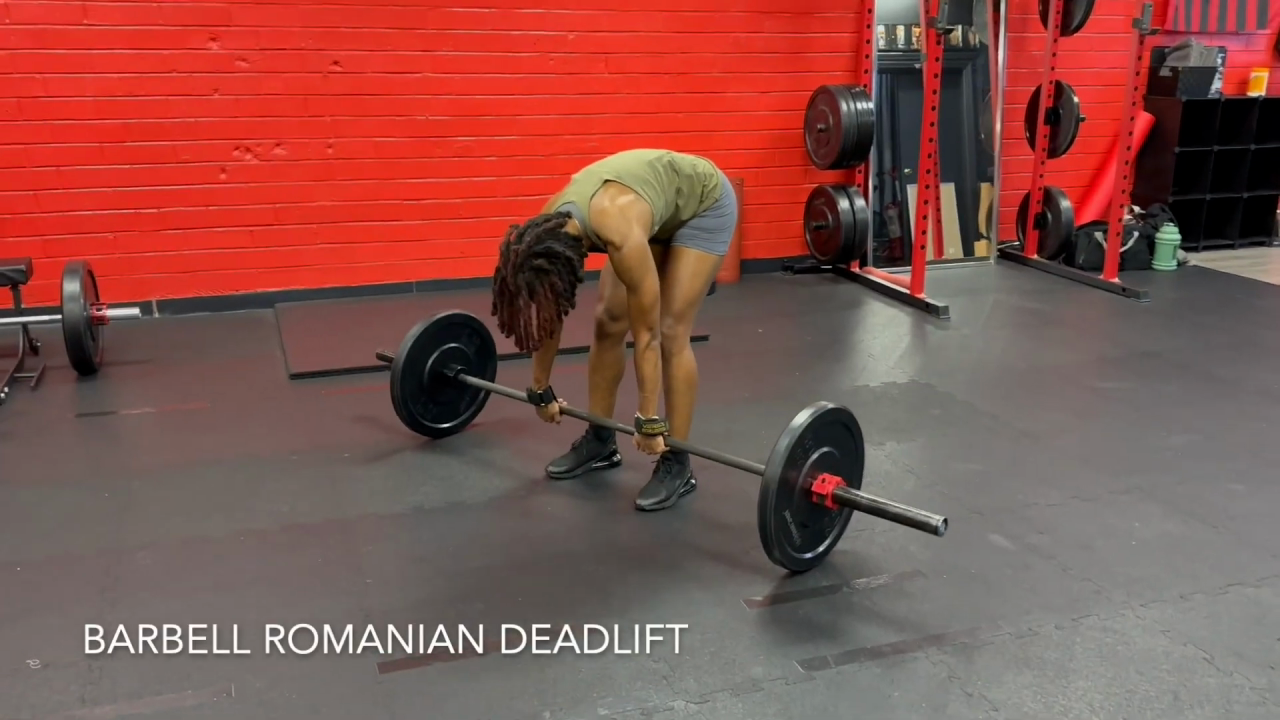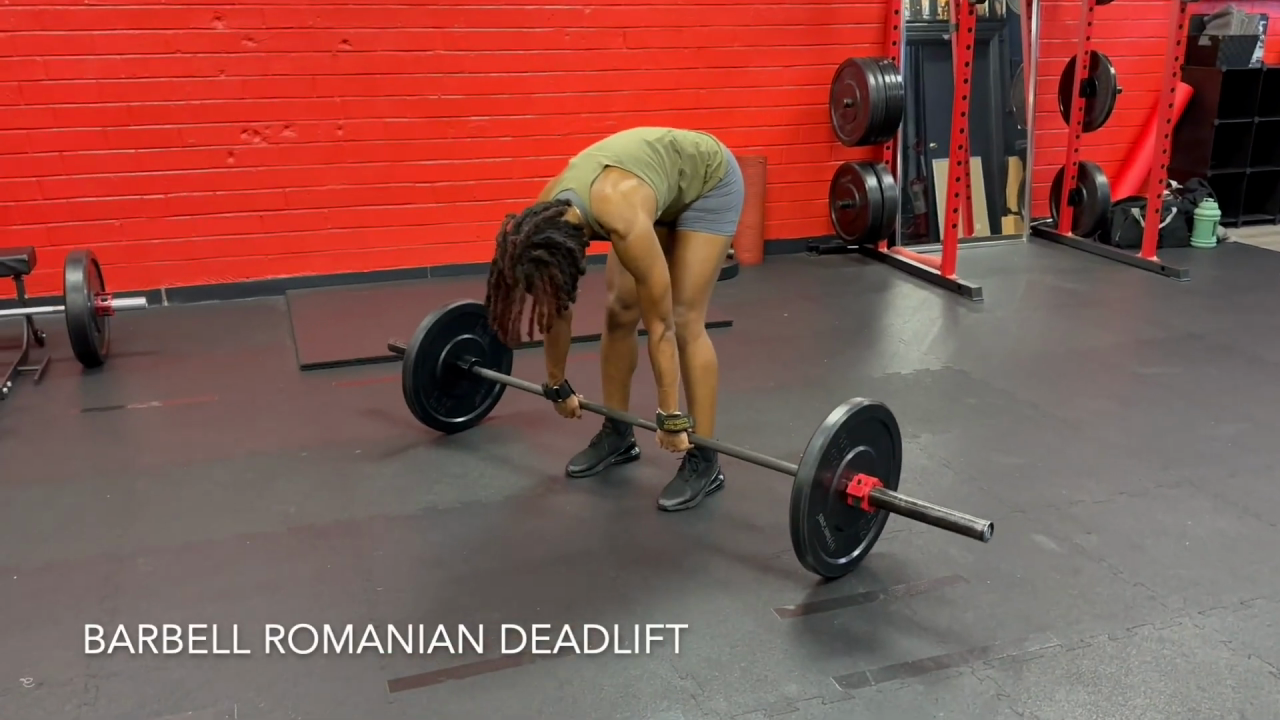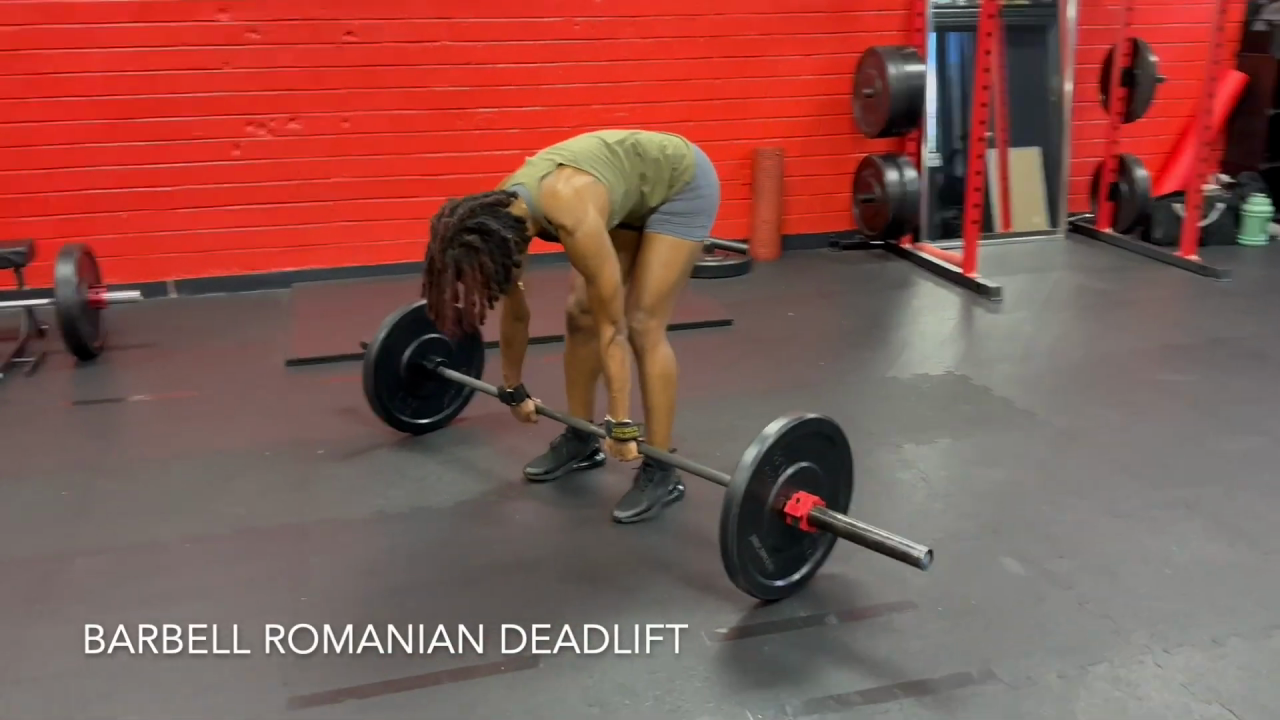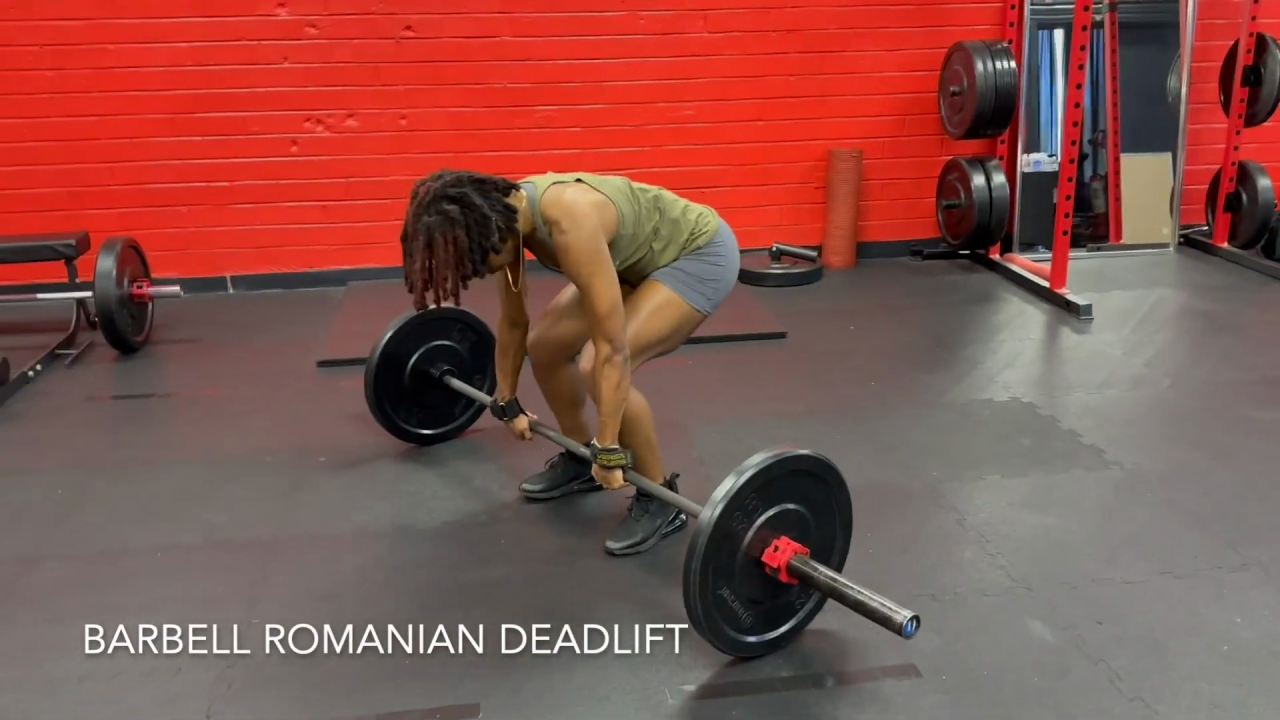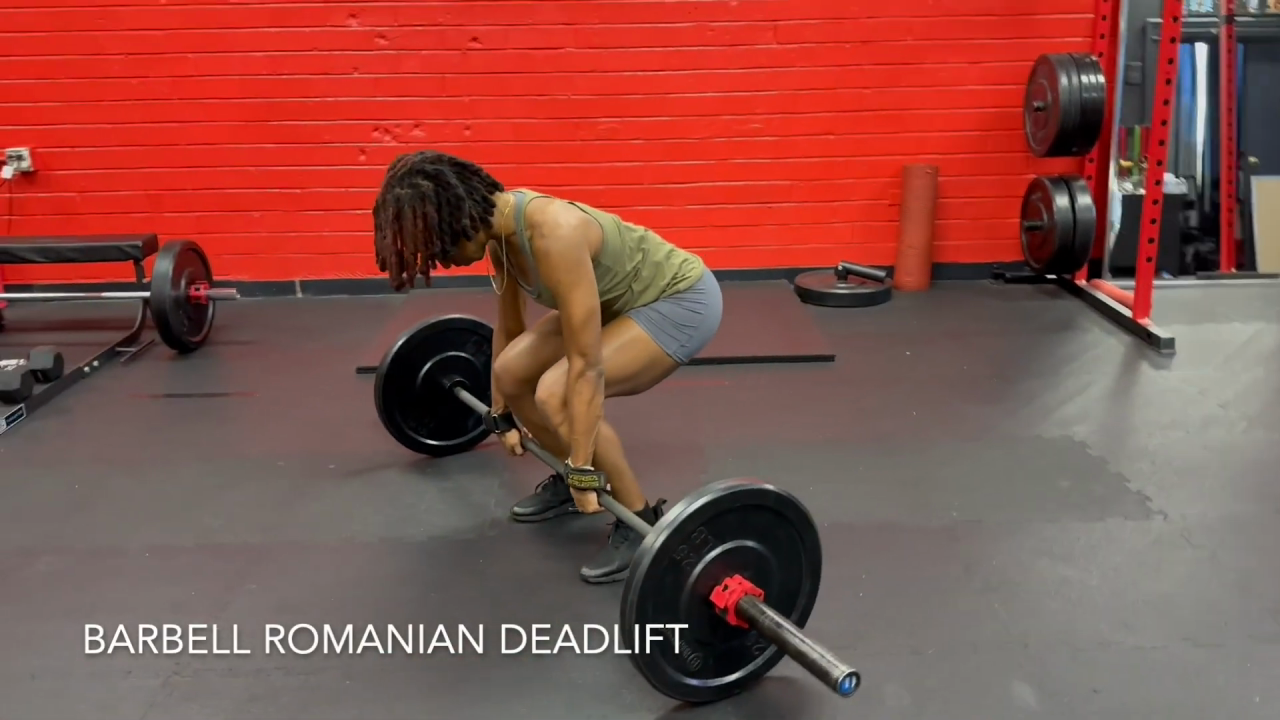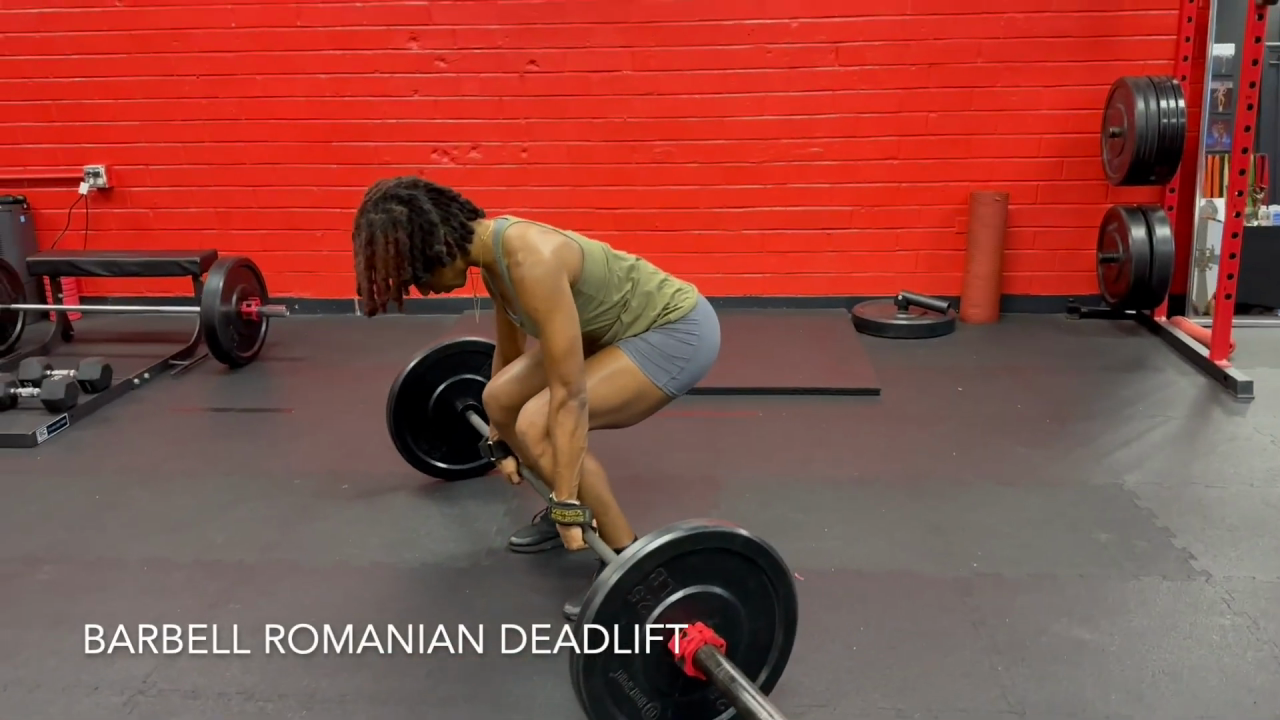
dt=0.7s
person 1, frame 1
left shoulder: (618, 230)
right shoulder: (549, 230)
left elbow: (647, 333)
right elbow: (548, 316)
left wrist: (649, 421)
left hip: (706, 204)
right hip: (661, 206)
left knee: (669, 331)
right knee: (608, 322)
right ankle: (599, 441)
person 1, frame 2
left shoulder: (622, 218)
right shoulder: (548, 219)
left elbow: (660, 324)
right elbow: (556, 309)
left wrist: (671, 417)
right wrist: (557, 386)
left hip: (710, 180)
right hip: (663, 178)
left knee: (683, 318)
right knee: (619, 311)
left ankle: (704, 461)
right ankle: (617, 434)
person 1, frame 3
left shoulder: (570, 215)
right shoulder: (501, 213)
left elbow: (612, 327)
right elbow: (514, 312)
left wrist: (620, 425)
right wrist: (513, 389)
left hip: (683, 185)
right hip: (634, 194)
left knee: (641, 324)
right knee: (580, 313)
left ankle: (661, 471)
right ankle: (581, 440)
person 1, frame 4
left shoulder: (569, 224)
right shoulder: (504, 213)
left elbow: (612, 348)
right elbow: (513, 321)
left wrist: (609, 452)
right wrist: (506, 403)
left hip: (702, 253)
right hip: (643, 256)
left knee: (598, 366)
right knee: (544, 344)
left ankle: (660, 498)
right ankle: (580, 459)
person 1, frame 5
left shoulder: (553, 236)
right shoulder: (499, 225)
left elbow: (586, 366)
right elbow: (508, 328)
left wrist: (583, 471)
right wrist: (500, 415)
left hip: (683, 299)
right hip: (623, 298)
left knee: (555, 394)
right knee: (510, 373)
left ankle: (643, 523)
right ankle: (570, 483)
person 1, frame 6
left shoulder: (530, 262)
right shoulder: (491, 249)
left elbow: (569, 394)
right elbow: (508, 351)
left wrist: (567, 506)
right wrist: (500, 443)
left hip: (678, 330)
right hip: (618, 327)
left knee: (538, 426)
right knee: (499, 400)
right ankle: (571, 511)
